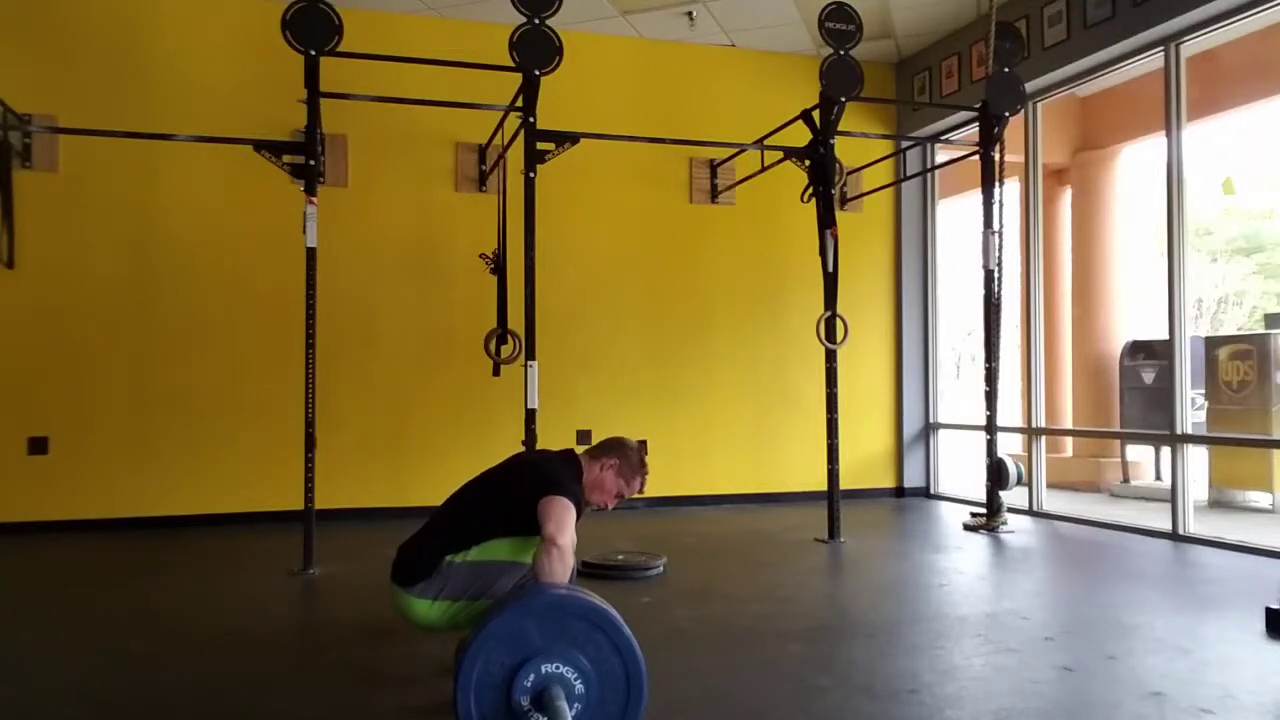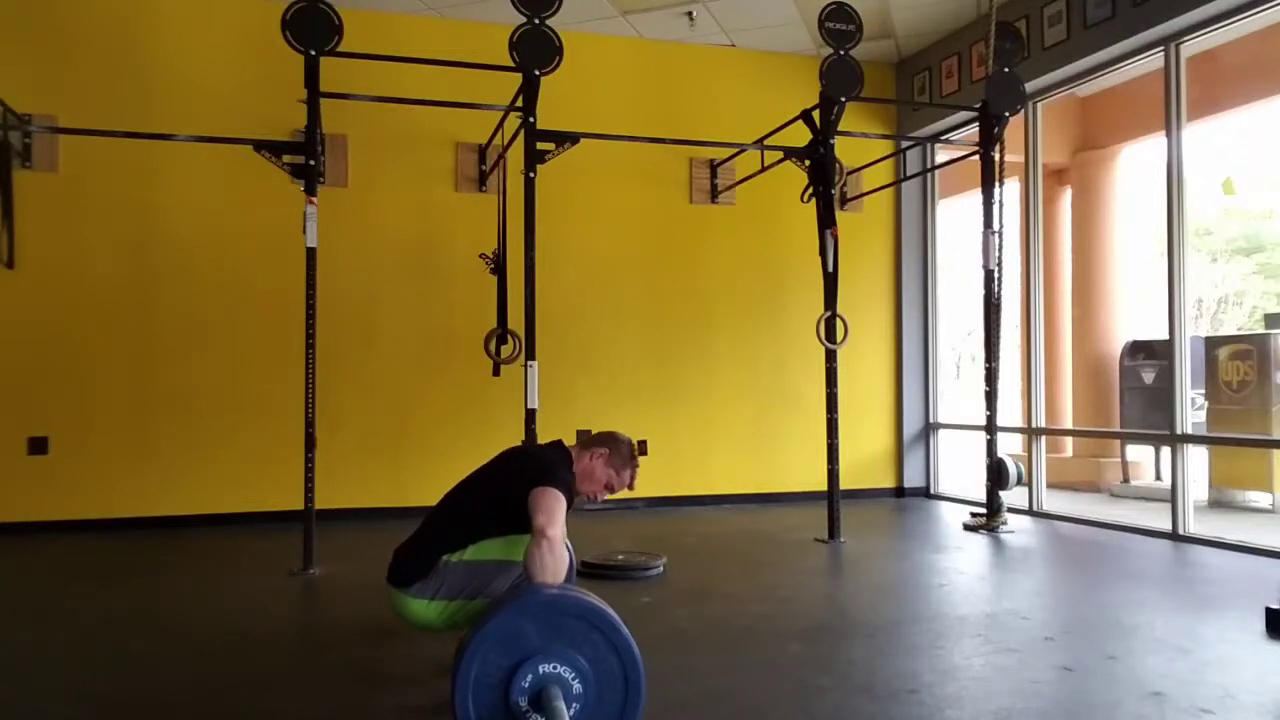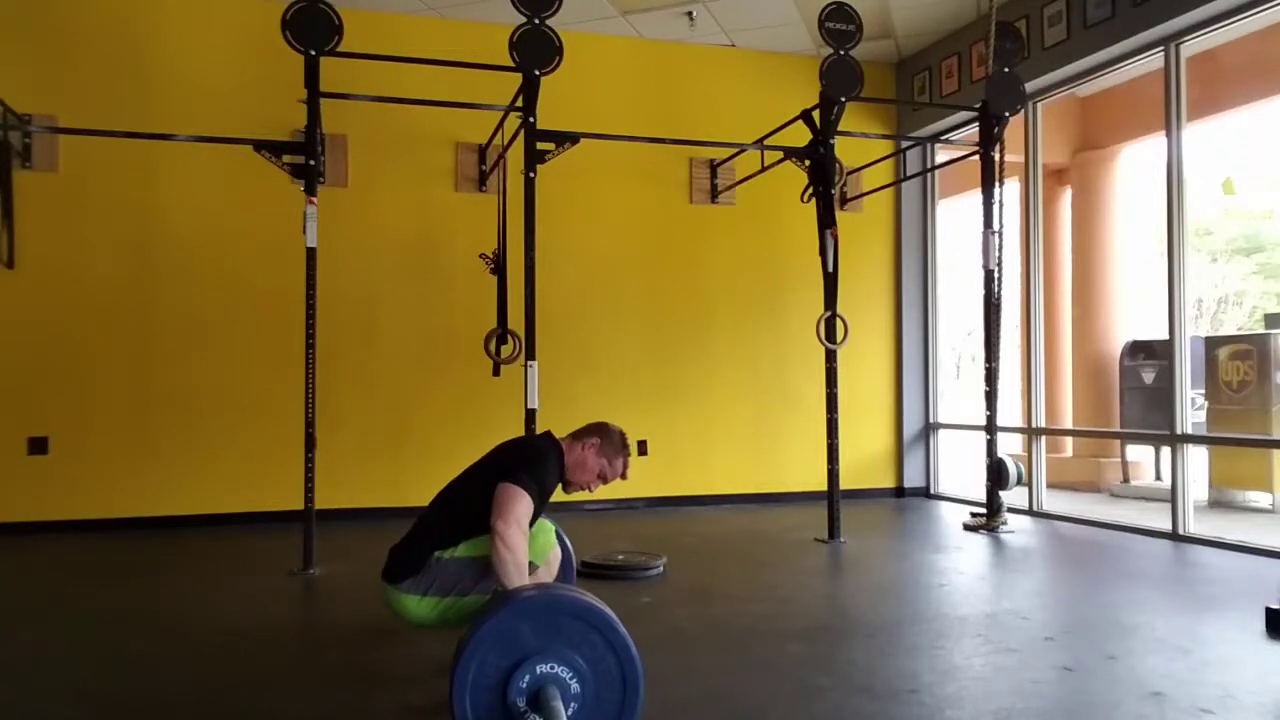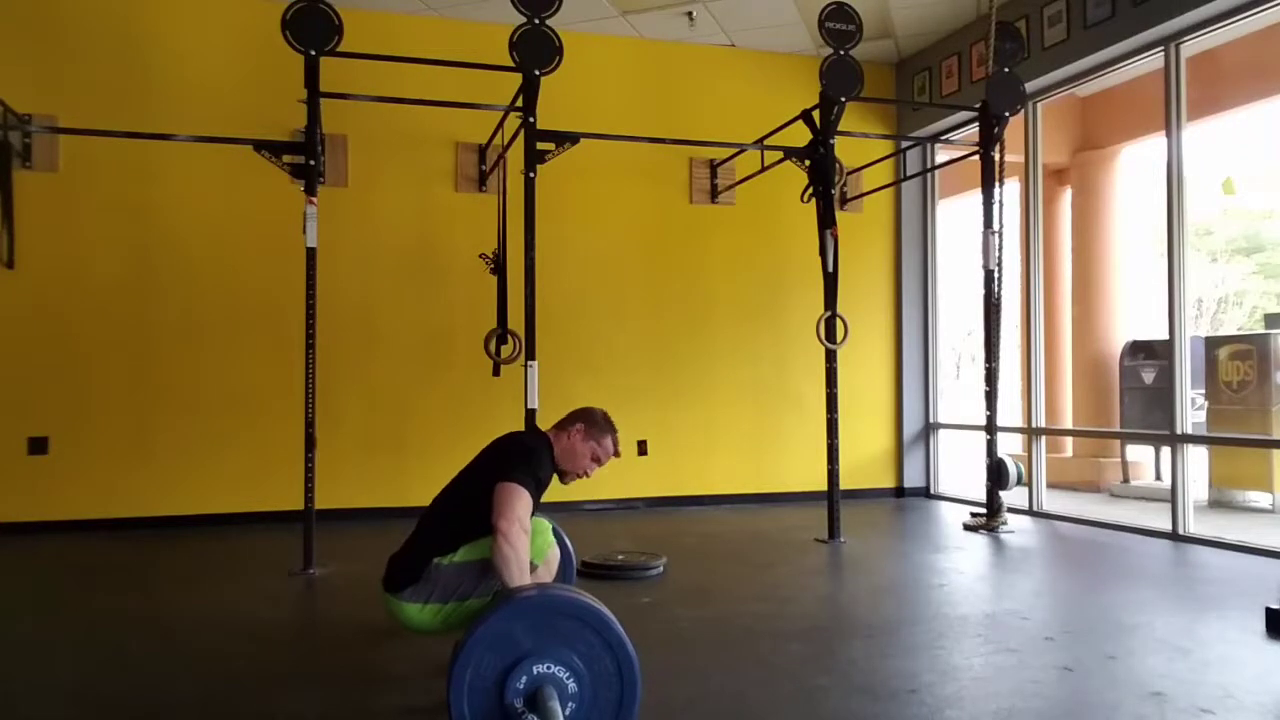
dt=0.2s
person 1, frame 1
left shoulder: (550, 465)
right shoulder: (563, 476)
right elbow: (558, 541)
left hip: (422, 574)
right hip: (428, 586)
right knee: (550, 553)
person 1, frame 2
left shoulder: (542, 461)
right shoulder: (554, 467)
right elbow: (549, 533)
left hip: (419, 576)
right hip: (425, 587)
right knee: (551, 552)
person 1, frame 3
left shoulder: (534, 453)
right shoulder: (541, 457)
right elbow: (506, 528)
left hip: (415, 576)
right hip: (419, 584)
right knee: (542, 547)
person 1, frame 4
left shoulder: (528, 451)
right shoulder: (532, 453)
right elbow: (508, 526)
left hip: (417, 583)
right hip: (421, 591)
right knee: (541, 544)
